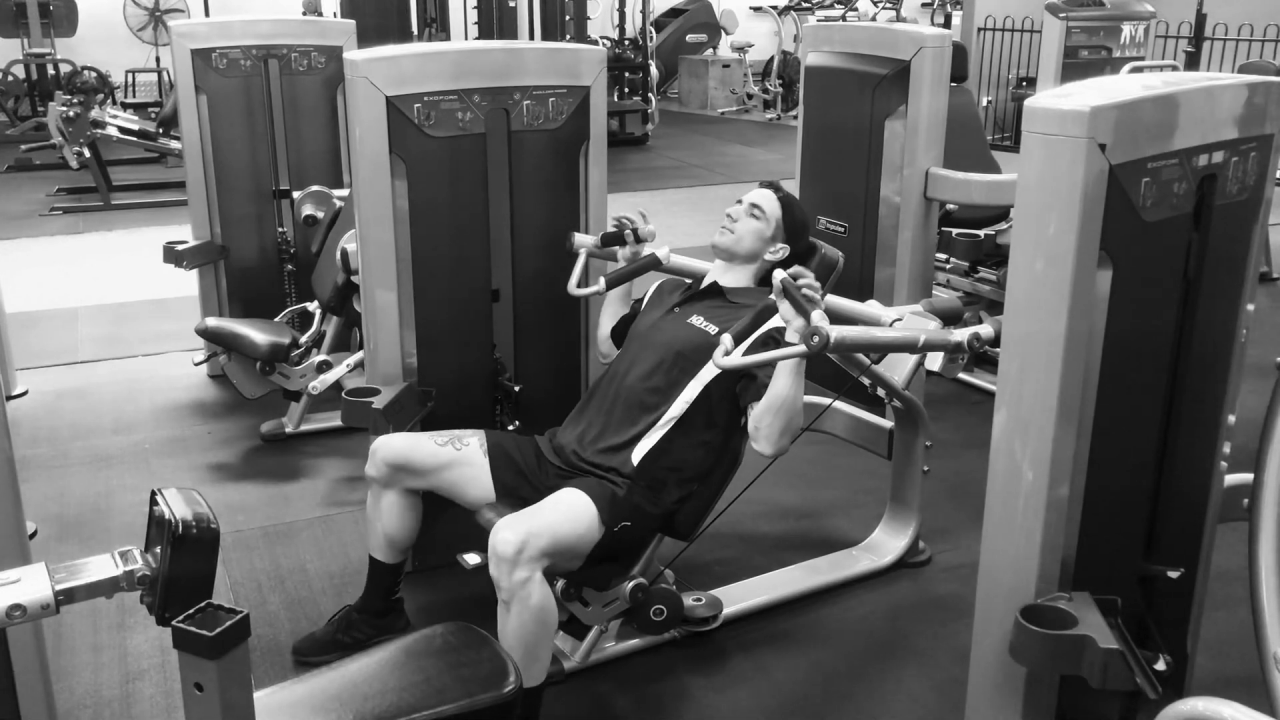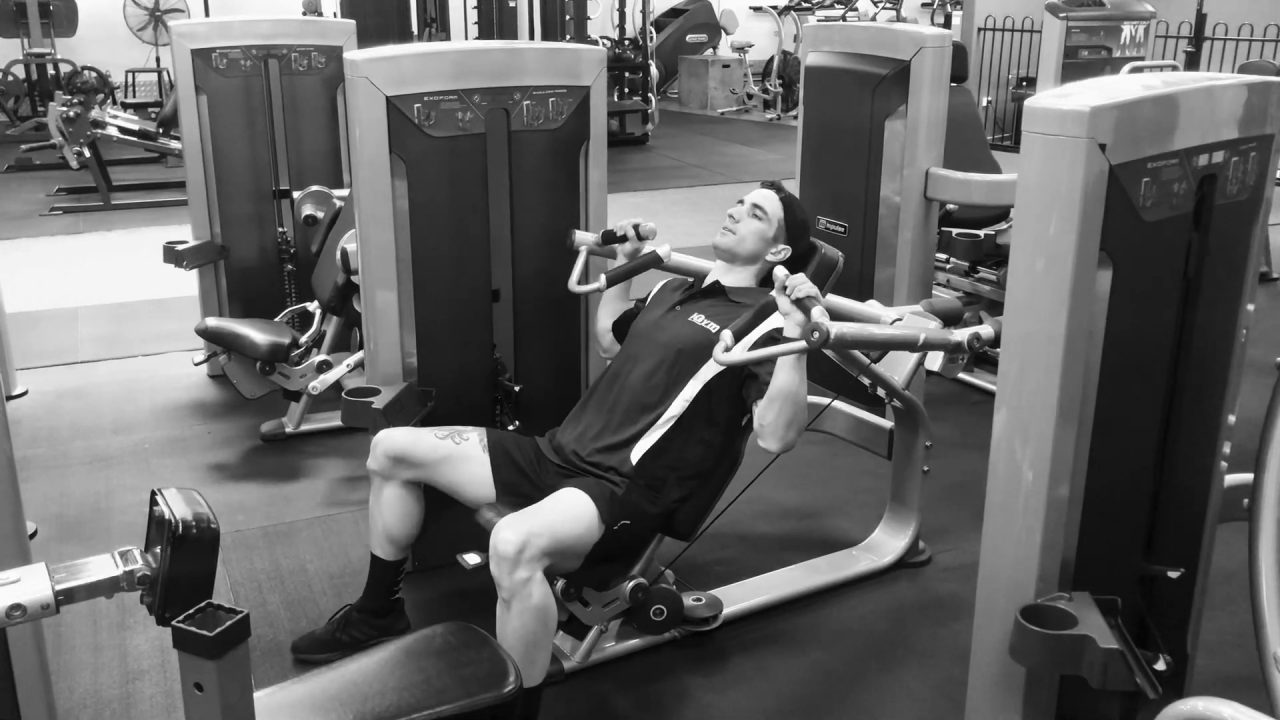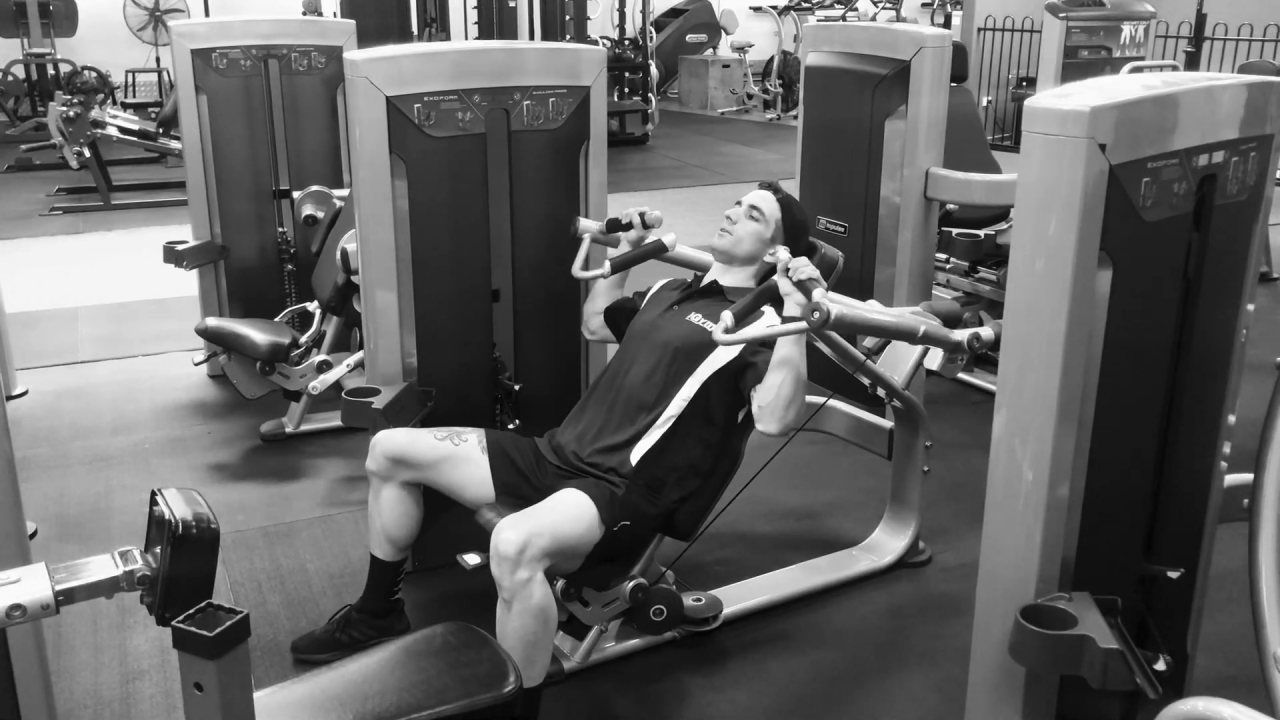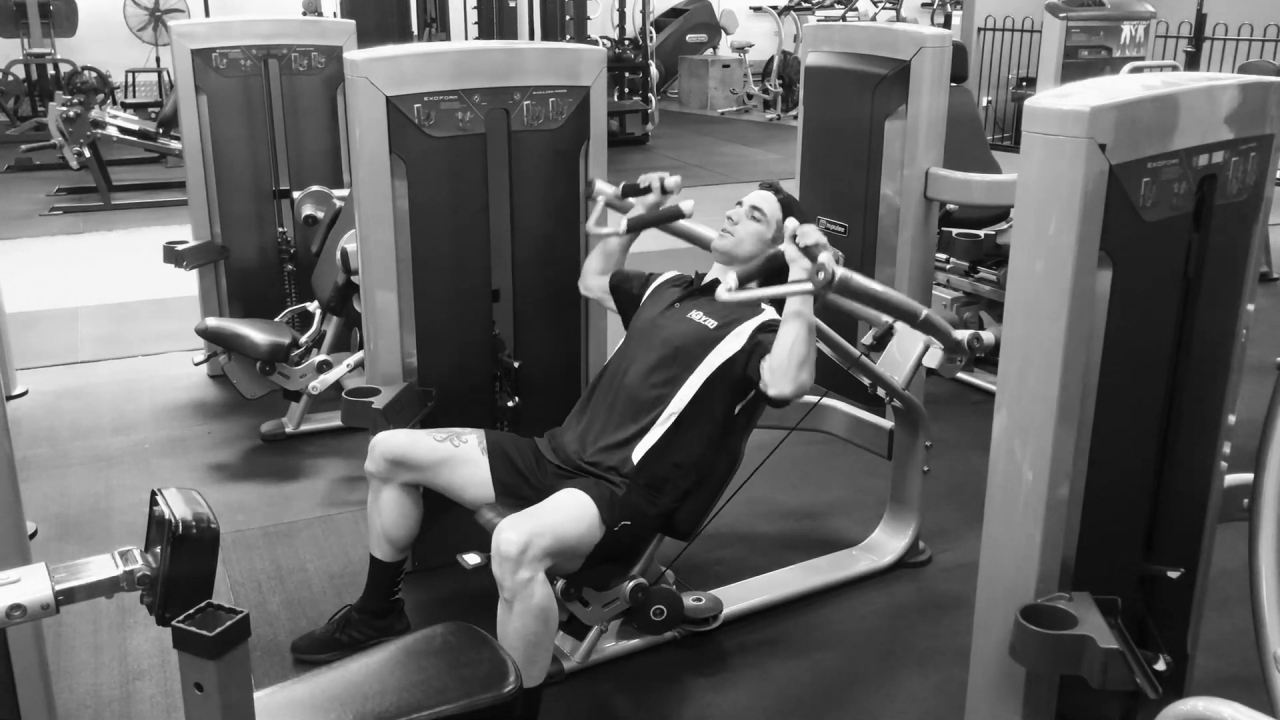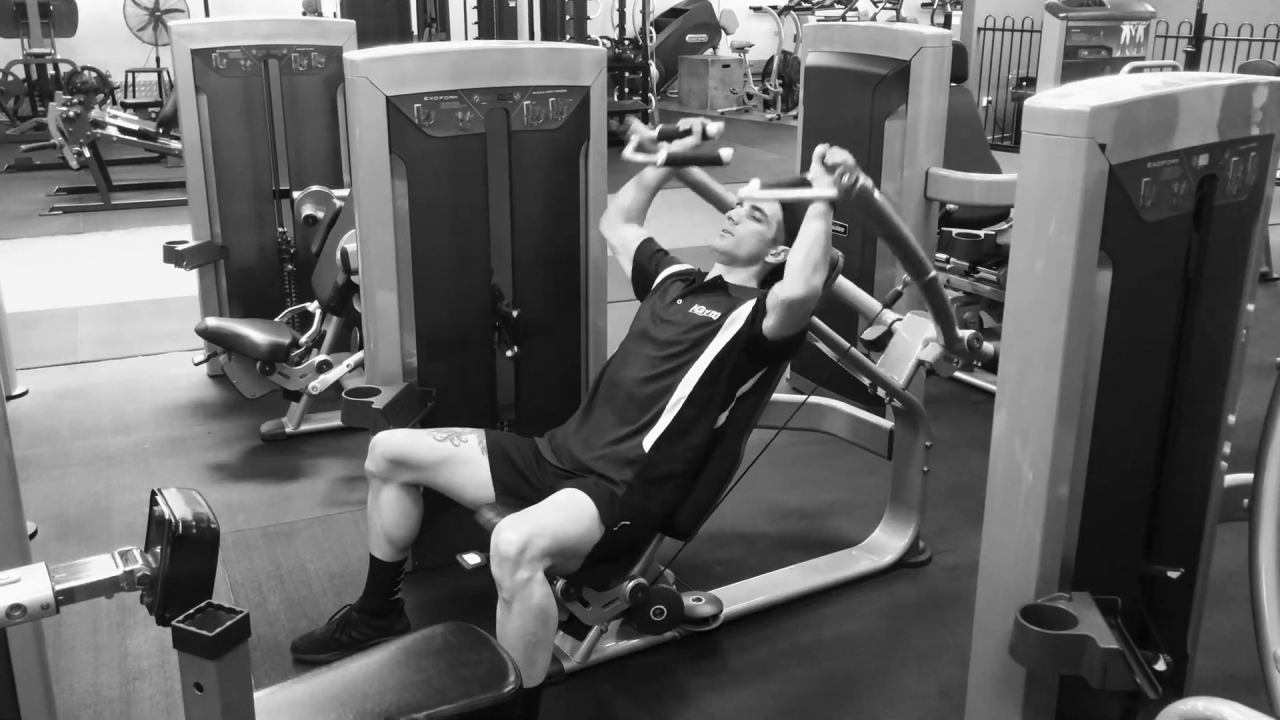
dt=0.3s
person 1, frame 1
left shoulder: (759, 325)
right shoulder: (672, 290)
left elbow: (770, 440)
left wrist: (797, 338)
right wrist: (625, 265)
left hip: (627, 488)
right hip: (559, 453)
left knee: (514, 546)
right knee: (389, 456)
right ankle: (378, 613)
person 1, frame 2
left shoulder: (761, 324)
right shoulder: (675, 290)
left elbow: (776, 436)
right elbow: (608, 340)
left wrist: (796, 333)
right wrist: (623, 264)
left hip: (627, 488)
right hip: (560, 453)
left knee: (515, 544)
right knee: (392, 450)
right ankle: (378, 612)
person 1, frame 3
left shoulder: (759, 323)
right shoulder: (673, 290)
left elbow: (775, 419)
right elbow: (594, 324)
left wrist: (796, 314)
right wrist: (624, 251)
left hip: (624, 488)
right hip: (559, 454)
left knee: (515, 546)
right knee: (391, 450)
right ankle: (378, 613)
person 1, frame 4
left shoulder: (759, 324)
right shoulder: (673, 287)
left elbow: (786, 384)
right elbow: (592, 279)
left wrist: (801, 277)
right wrist: (636, 216)
left hip: (623, 488)
right hip: (558, 454)
left knee: (517, 545)
right knee: (390, 451)
right ankle: (378, 614)
person 1, frame 5
left shoulder: (758, 315)
right shoulder: (678, 281)
left elbow: (802, 294)
right elbow: (616, 221)
left wrist: (822, 197)
right wrist: (671, 159)
left hip: (625, 488)
right hip: (558, 454)
left knee: (516, 546)
right knee: (390, 452)
right ankle: (378, 612)
